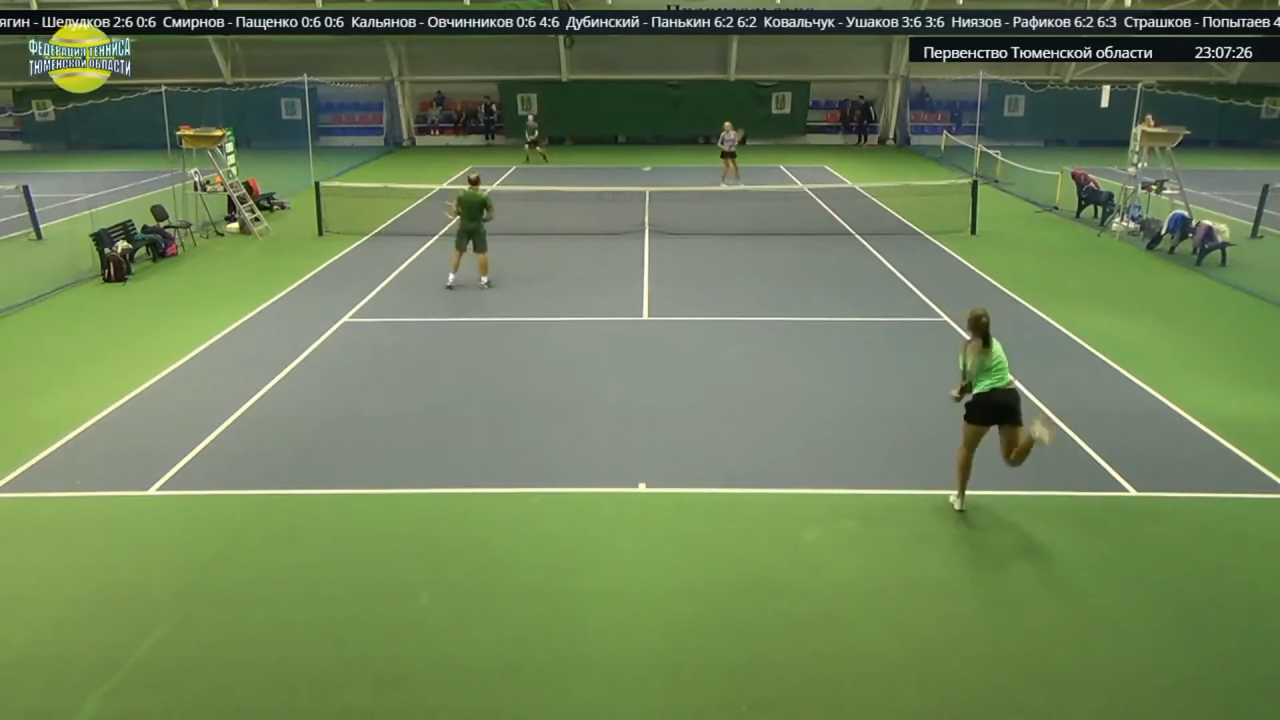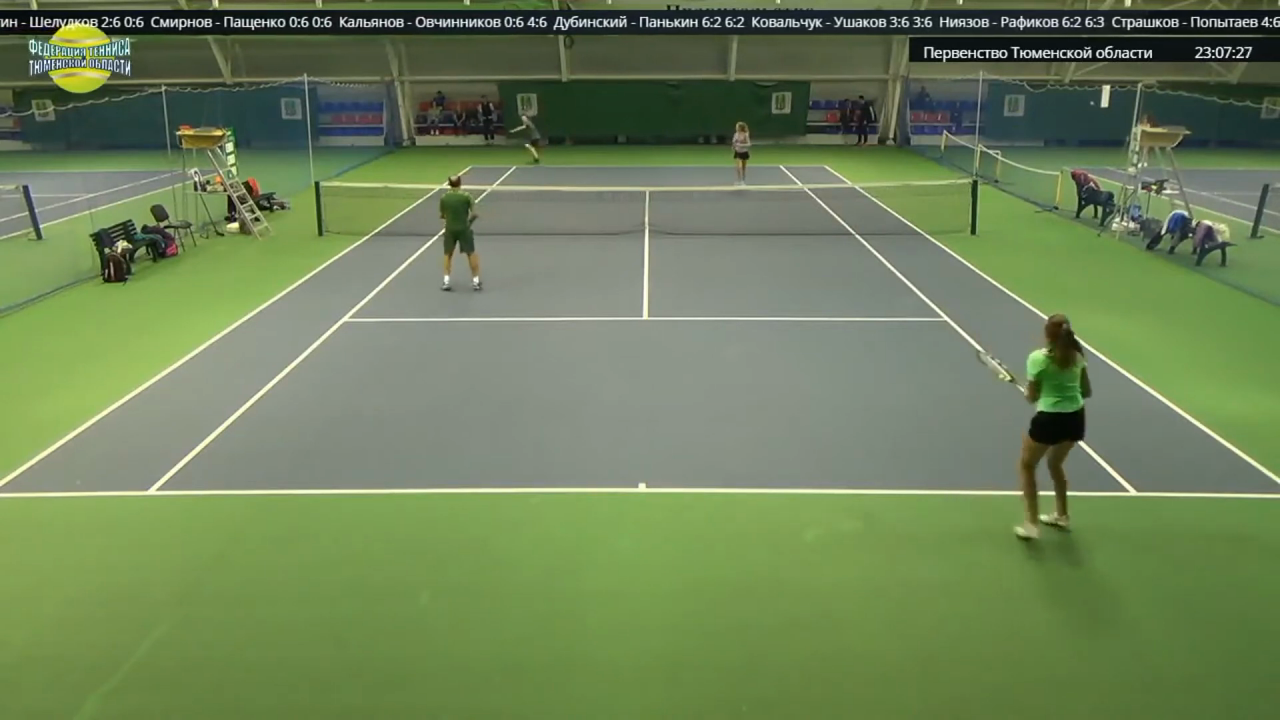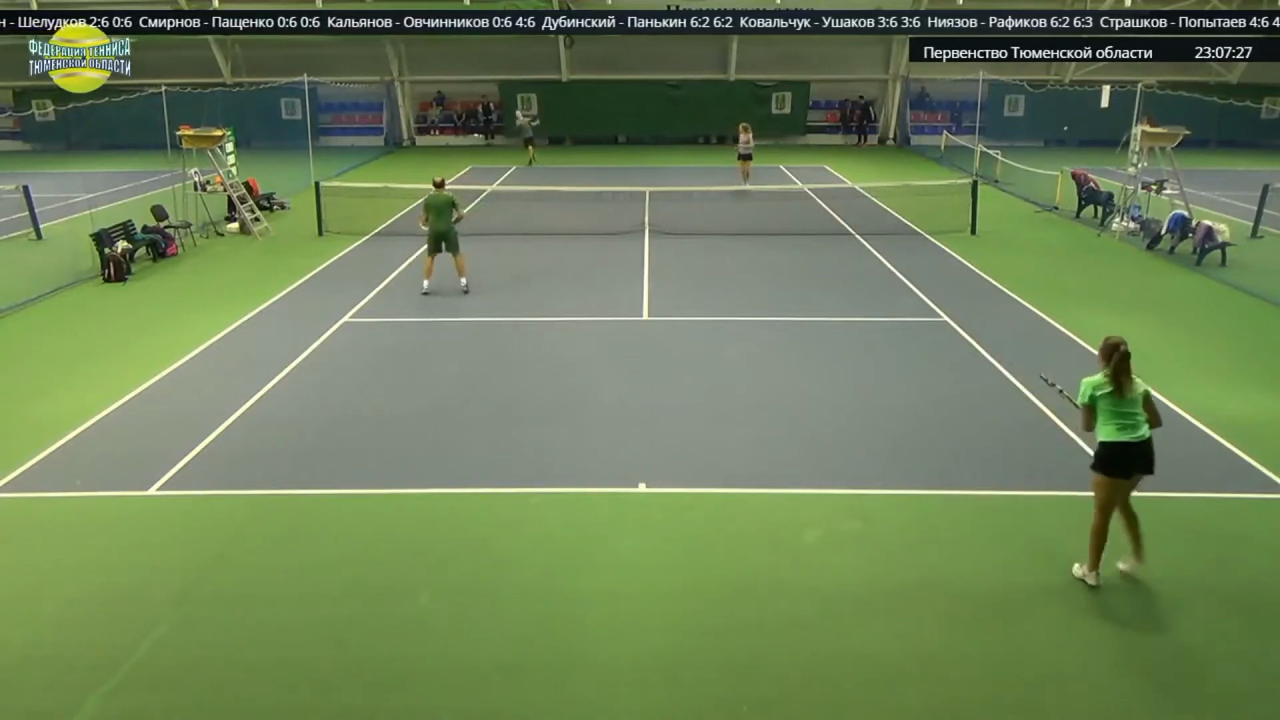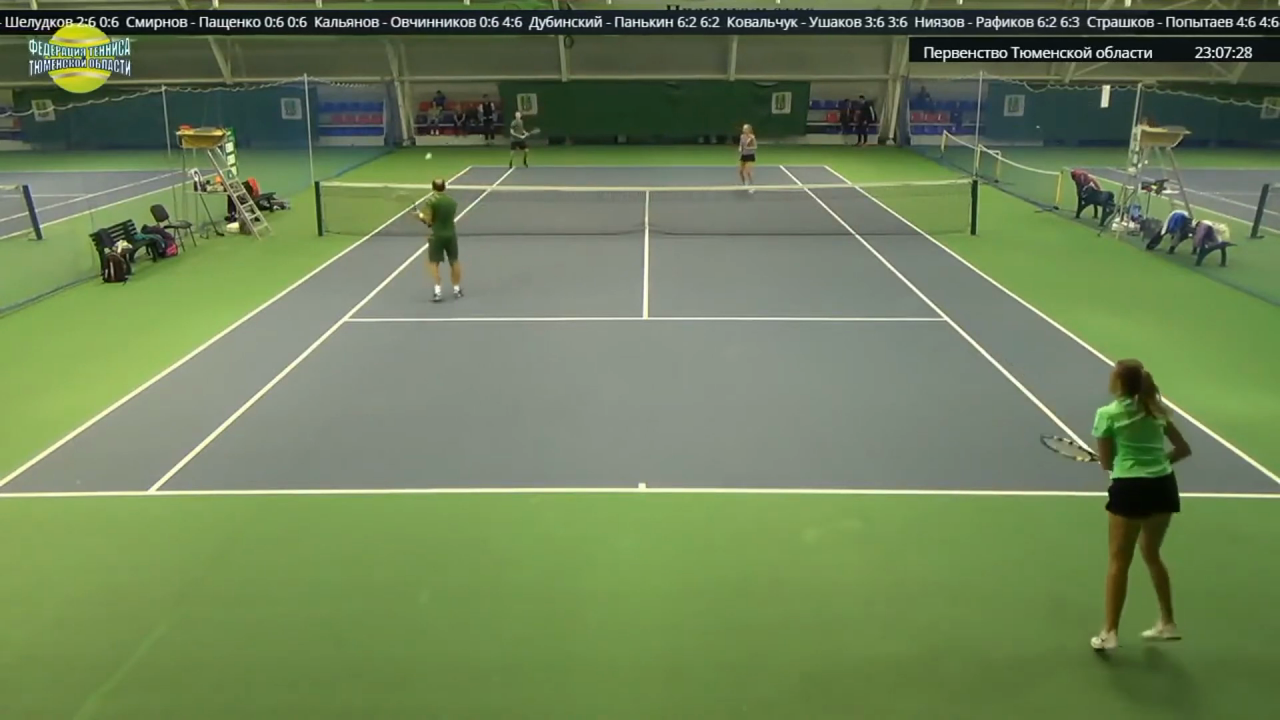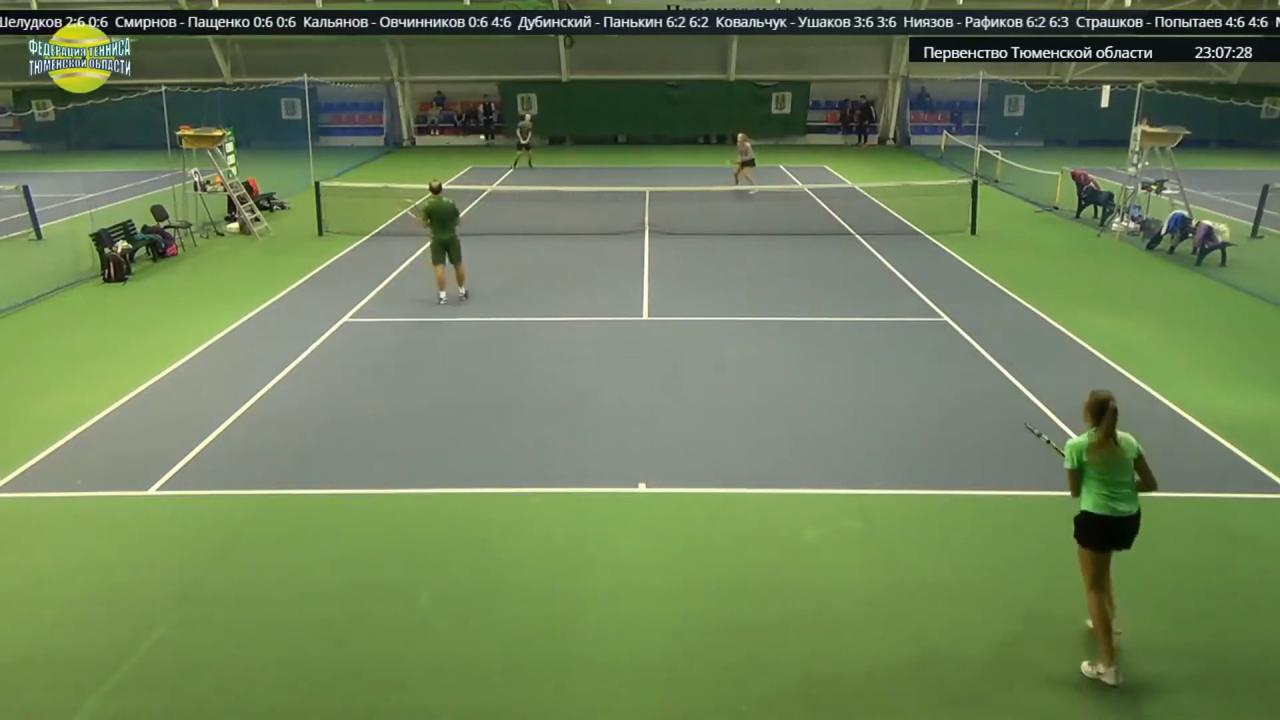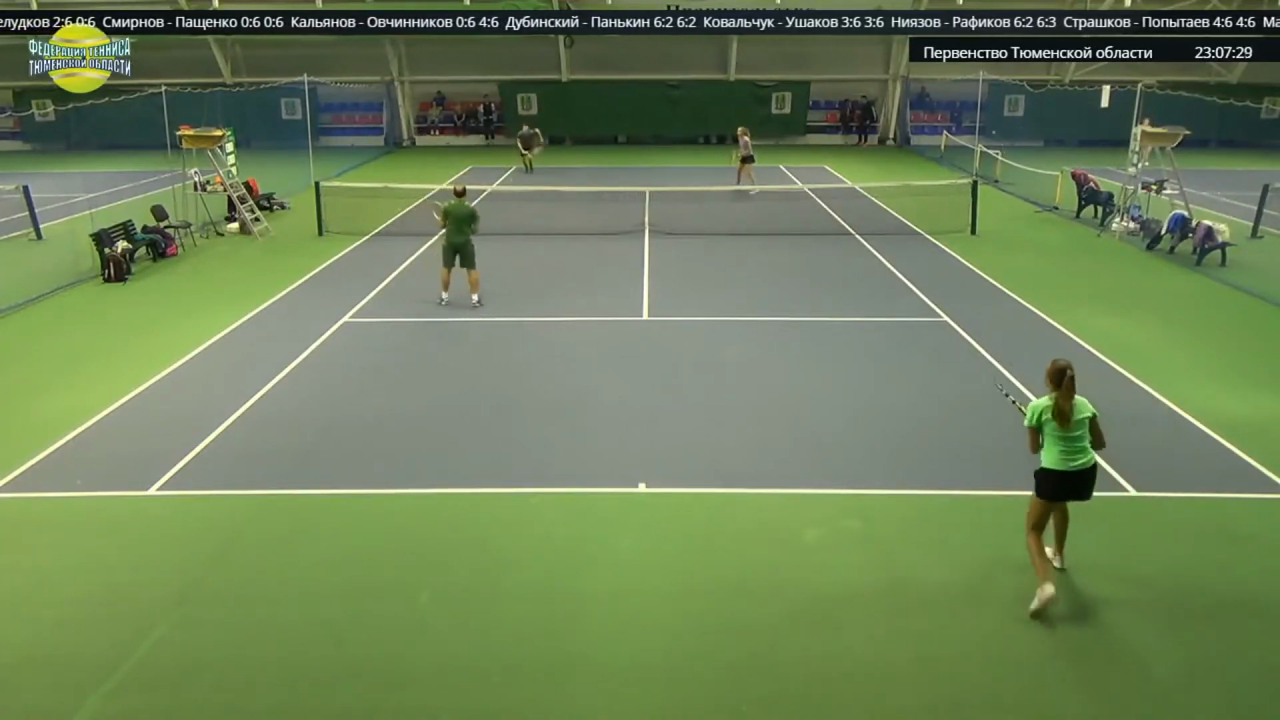
dt=0.5s
person 1, frame 1
left shoulder: (969, 349)
right shoulder: (994, 344)
left elbow: (967, 384)
left wrist: (959, 392)
right wrist: (963, 390)
left hip: (984, 401)
right hip: (1010, 398)
left knee: (966, 450)
right knee: (1012, 459)
left ankle: (960, 497)
right ankle: (1032, 435)
person 1, frame 2
left shoulder: (1037, 358)
right shoulder: (1077, 357)
left elbow: (1031, 396)
right elbow: (1086, 392)
left hip: (1050, 420)
right hip: (1075, 417)
left knee: (1026, 466)
right knee: (1054, 464)
left ankle: (1031, 523)
right ankle: (1061, 515)
person 1, frame 3
left shoulder: (1091, 384)
right shoulder: (1137, 383)
left elbow: (1087, 427)
right elbow: (1156, 421)
left hip: (1112, 451)
right hip: (1142, 449)
left knee: (1102, 511)
right knee: (1122, 502)
left ankle: (1091, 571)
right ankle: (1137, 557)
person 1, frame 4
left shoulder: (1107, 414)
right shoulder: (1156, 411)
left elbow: (1106, 463)
right elbow: (1183, 450)
left hip: (1129, 488)
right hip: (1164, 486)
left knee: (1119, 561)
right knee: (1151, 555)
left ankle: (1110, 632)
right ankle: (1167, 623)
person 1, frame 5
left shoulder: (1077, 445)
right shoulder: (1128, 442)
left elbow: (1075, 491)
right elbow: (1150, 484)
left hip: (1097, 520)
right hip: (1129, 520)
left knee: (1093, 587)
right knee: (1100, 568)
left ankle: (1107, 666)
right ankle: (1107, 622)
person 1, frame 6
left shoulder: (1037, 407)
right shoulder: (1084, 404)
left elbow: (1034, 448)
right elbow: (1100, 443)
left hip: (1055, 474)
right hip: (1086, 472)
left knee: (1033, 531)
right knee: (1059, 502)
left ankle: (1046, 585)
right ankle: (1058, 555)
